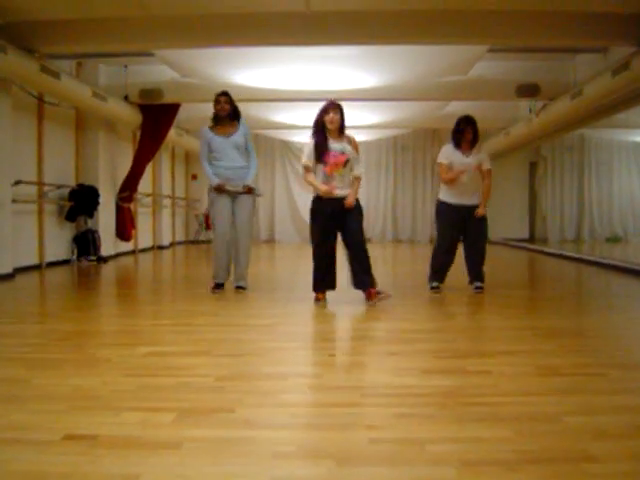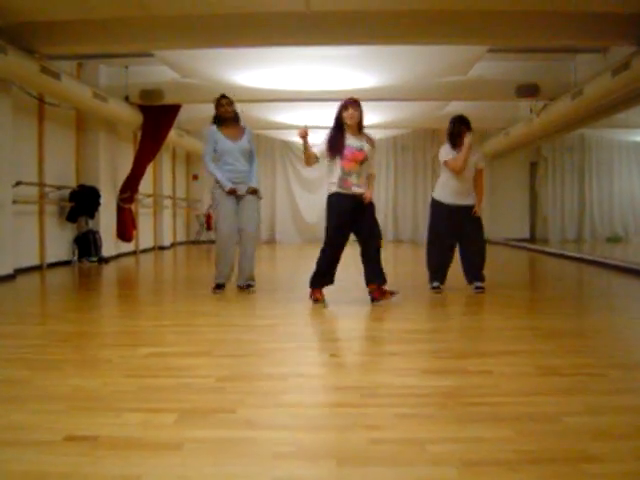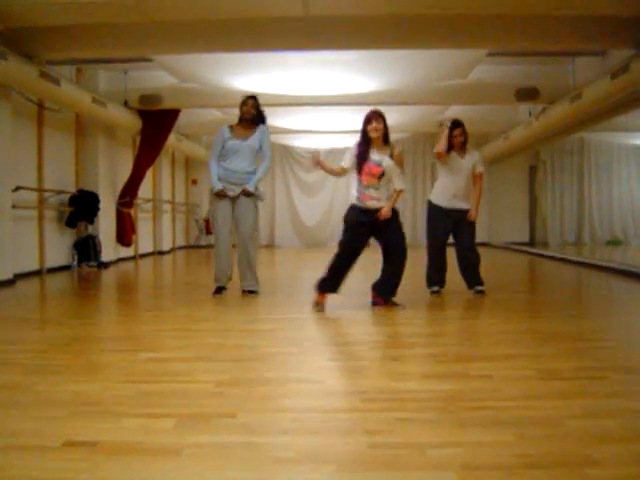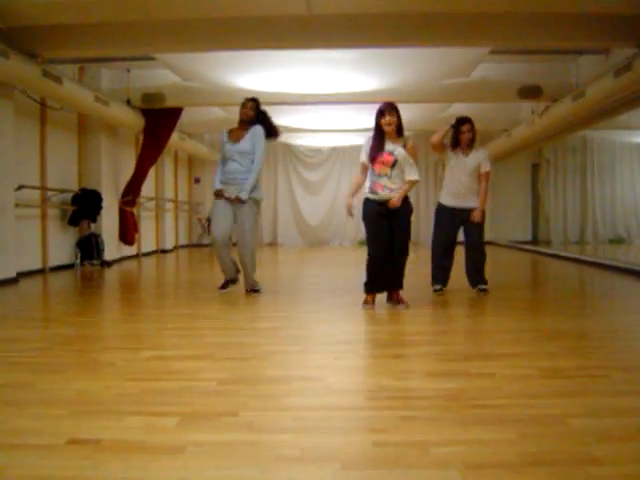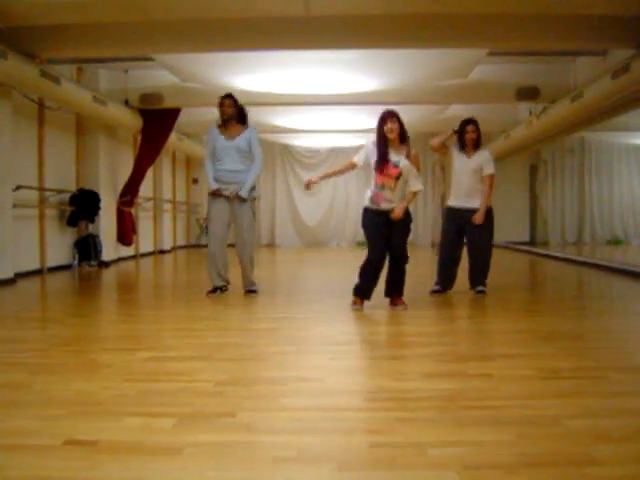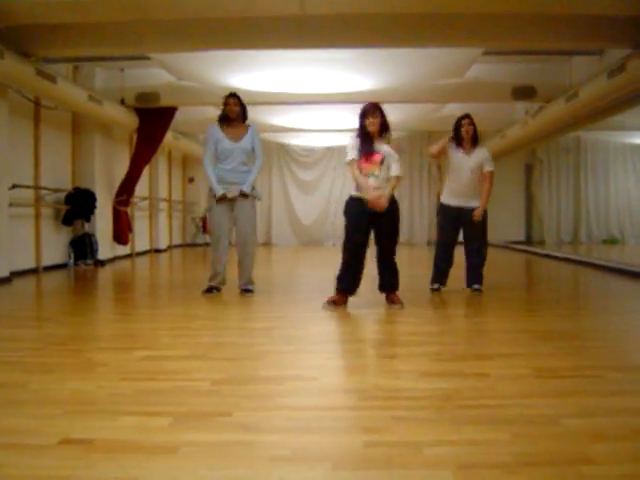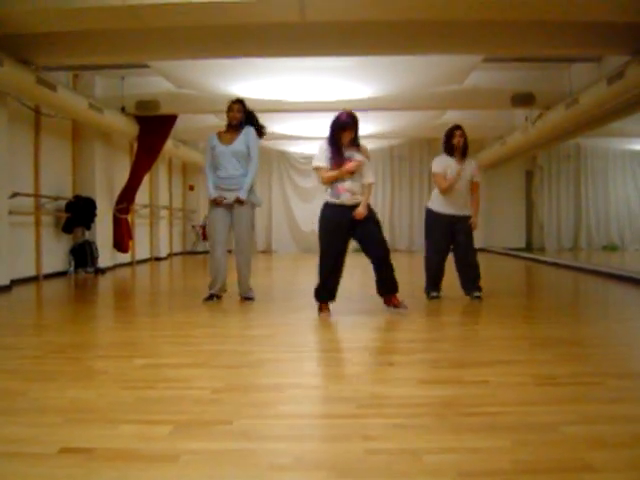
dt=0.3s
person 1, frame 1
left shoulder: (350, 143)
right shoulder: (315, 143)
left elbow: (357, 173)
right elbow: (306, 173)
left wrist: (353, 193)
right wrist: (319, 186)
left hip: (347, 202)
right hip: (323, 202)
left knee: (357, 244)
right knee: (323, 248)
left ankle: (368, 288)
right ankle: (320, 291)
person 1, frame 2
left shoulder: (368, 141)
right shoulder: (333, 139)
left elbow: (370, 171)
right elbow: (309, 162)
left wrist: (370, 190)
right wrist: (304, 141)
left hip: (361, 200)
right hip: (339, 198)
left knee: (373, 240)
right knee: (334, 244)
left ankle: (376, 287)
right ankle: (316, 288)
person 1, frame 3
left shoulder: (392, 155)
right shoulder: (357, 150)
left elbow: (398, 186)
right elbow: (341, 171)
left wrist: (389, 206)
right wrist: (322, 165)
left hip: (384, 213)
right hip: (359, 212)
left knee: (397, 253)
right knee: (346, 253)
left ankle: (382, 295)
right ankle: (322, 292)
person 1, frame 4
left shoulder: (406, 146)
right shoulder: (372, 143)
left elbow: (412, 178)
right elbow: (363, 173)
left wrist: (400, 196)
right wrist: (350, 196)
left hip: (398, 204)
right hip: (373, 204)
left knee: (399, 250)
right knee: (376, 250)
left ankle: (393, 292)
right ankle: (370, 292)
person 1, frame 5
left shoulder: (410, 155)
right shoulder: (372, 149)
left elbow: (415, 188)
right elbow: (349, 166)
left wrist: (402, 207)
right wrist: (319, 178)
left hip: (398, 213)
right hip: (373, 212)
left knee: (399, 255)
right knee: (376, 255)
left ankle: (395, 295)
right ankle: (359, 295)
person 1, frame 6
left shoulder: (390, 145)
right shoulder: (357, 142)
left elbow: (395, 175)
right elbow: (354, 170)
left wrist: (386, 197)
right wrist: (369, 192)
left hip: (385, 202)
right hip: (359, 202)
left knee: (386, 249)
right knee: (352, 248)
left ankle: (391, 292)
right ankle: (342, 293)
person 1, frame 7
left shoulder: (361, 152)
right shoulder: (326, 149)
left elbow: (368, 183)
right elbow: (323, 178)
left wrist: (363, 205)
right wrist: (346, 168)
left hip: (359, 209)
right hip: (334, 210)
left knee: (379, 251)
right knee: (330, 258)
left ankle: (390, 295)
right ankle: (324, 300)
person 2, frame 1
left shoulder: (243, 127)
right shoulder: (207, 132)
left elbow: (252, 156)
right elbow: (204, 160)
left wrist: (250, 180)
right wrist: (213, 179)
left hip: (243, 186)
right hip: (220, 187)
left knee: (243, 231)
right knee: (222, 232)
left ankle: (240, 279)
right ankle: (219, 279)
person 2, frame 2
left shoulder: (246, 131)
right shoulder: (213, 131)
left elbow: (254, 159)
right elbow: (208, 161)
left wrist: (254, 182)
right wrist: (225, 183)
left hip: (247, 187)
right hip: (224, 188)
left knee: (250, 231)
right knee: (225, 233)
left ankle: (246, 279)
right ankle: (221, 279)
person 2, frame 3
left shoulder: (262, 130)
right shoulder: (225, 131)
left elbow: (266, 160)
right elbow: (213, 159)
left wrist: (251, 185)
right wrist: (215, 184)
left hip: (245, 189)
right hip: (223, 187)
left knee: (246, 237)
right knee: (222, 236)
left ankle: (248, 283)
right ankle: (222, 281)
person 2, frame 4
left shoulder: (257, 130)
right shoulder: (226, 134)
left elbow: (258, 162)
right elbow: (221, 162)
left wrist: (245, 191)
right wrist: (217, 185)
left hip: (246, 191)
right hip: (224, 190)
left knee: (246, 240)
right knee: (219, 235)
left ankle: (251, 283)
right ankle: (231, 274)
person 2, frame 5
left shoulder: (249, 132)
right shoulder: (214, 131)
left elbow: (258, 161)
right elbow: (208, 160)
left wrist: (246, 188)
right wrist: (212, 184)
left hip: (242, 189)
right hip: (219, 188)
left knee: (245, 238)
right knee: (216, 237)
left ankle: (249, 283)
right ankle: (219, 282)
person 2, frame 6
left shoulder: (251, 130)
right shoulder: (215, 130)
left elbow: (259, 160)
right elbow: (207, 161)
left wrist: (248, 186)
right wrist: (216, 188)
left hip: (243, 189)
right hip: (221, 188)
left knee: (247, 237)
right knee: (219, 237)
left ankle: (246, 282)
right ankle: (216, 282)
person 2, frame 7
left shoulder: (249, 132)
right shoulder: (214, 138)
left elbow: (254, 162)
right elbow: (209, 168)
left wrist: (243, 192)
right wrist: (211, 192)
left hip: (242, 194)
right hip: (219, 195)
left knee: (243, 243)
right knee: (217, 242)
left ankle: (245, 290)
right ankle: (216, 289)
person 3, frame 1
left shoulder: (481, 154)
right shoulder: (447, 150)
left elbow: (486, 180)
right elbow: (444, 178)
left wrist: (484, 205)
right wrist: (463, 169)
left hip: (473, 205)
right hip: (449, 204)
left knee: (476, 243)
right knee: (445, 243)
left ankle: (477, 279)
right ankle: (436, 279)
person 3, frame 2
left shoulder: (476, 153)
right shoulder: (446, 150)
left elbow: (478, 180)
right elbow: (457, 168)
left wrist: (478, 203)
right wrist: (466, 146)
left hip: (468, 205)
right hip: (444, 203)
left knee: (474, 243)
right knee: (441, 243)
left ankle: (476, 279)
right ankle: (436, 279)
person 3, frame 3
left shoulder: (474, 156)
right shoulder: (443, 155)
left elbow: (478, 183)
right elbow: (439, 149)
left wrist: (474, 208)
right wrist: (445, 131)
left hip: (463, 209)
right hip: (439, 207)
left knee: (467, 247)
right knee: (436, 246)
left ankle: (475, 283)
right ankle: (435, 283)
person 3, frame 4
left shoulder: (481, 154)
right shoulder: (449, 151)
left elbow: (484, 183)
right elbow: (434, 141)
left wrist: (480, 208)
right wrist: (449, 128)
left hip: (472, 208)
right hip: (447, 206)
left knee: (475, 246)
right knee: (441, 245)
left ankle: (479, 282)
right ankle: (439, 282)
person 3, frame 5
left shoulder: (485, 155)
right shoulder: (454, 151)
left elbow: (488, 185)
right elbow: (433, 145)
left wrist: (482, 211)
right wrist: (452, 133)
left hip: (478, 209)
right hip: (454, 208)
left knee: (479, 248)
right knee: (448, 247)
left ankle: (478, 283)
right ankle: (442, 283)
person 3, frame 6
left shoulder: (483, 153)
right shoulder: (451, 149)
left elbow: (487, 182)
right elbow: (432, 152)
left wrist: (482, 207)
right wrist: (449, 138)
left hip: (474, 207)
right hip: (448, 205)
left knee: (475, 246)
right knee: (444, 244)
left ankle: (475, 282)
right ankle: (437, 281)
person 3, frame 7
left shoulder: (472, 164)
right shoulder: (440, 161)
left elbow: (474, 193)
right elbow: (442, 188)
left wrist: (475, 216)
right wrist: (458, 173)
left hip: (462, 216)
right hip: (438, 214)
left knee: (467, 253)
right knee: (436, 253)
left ankle: (473, 288)
right ankle: (433, 288)
